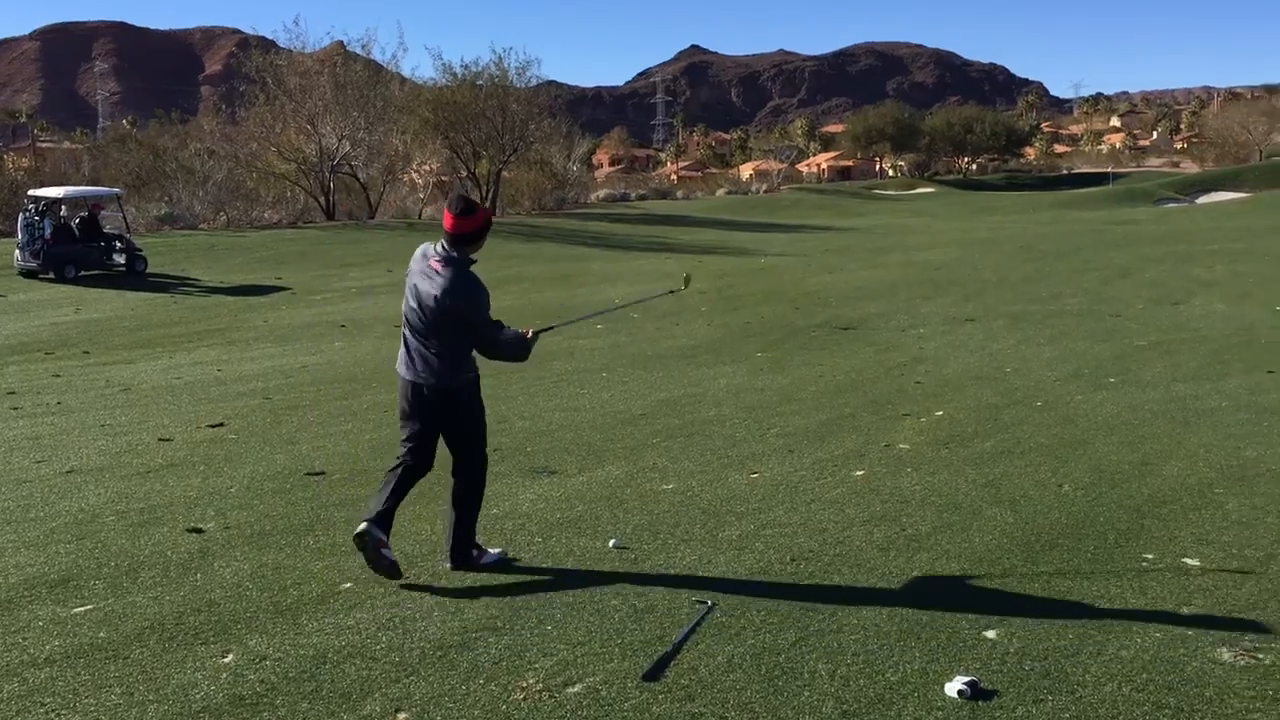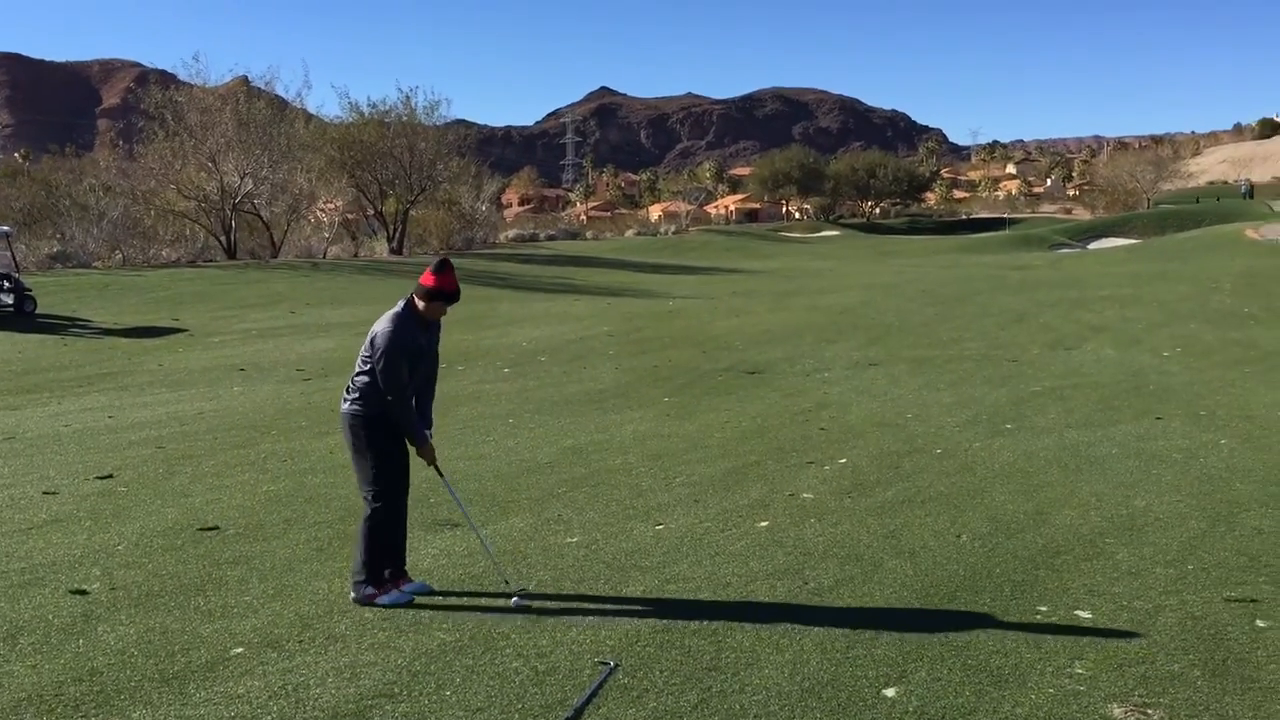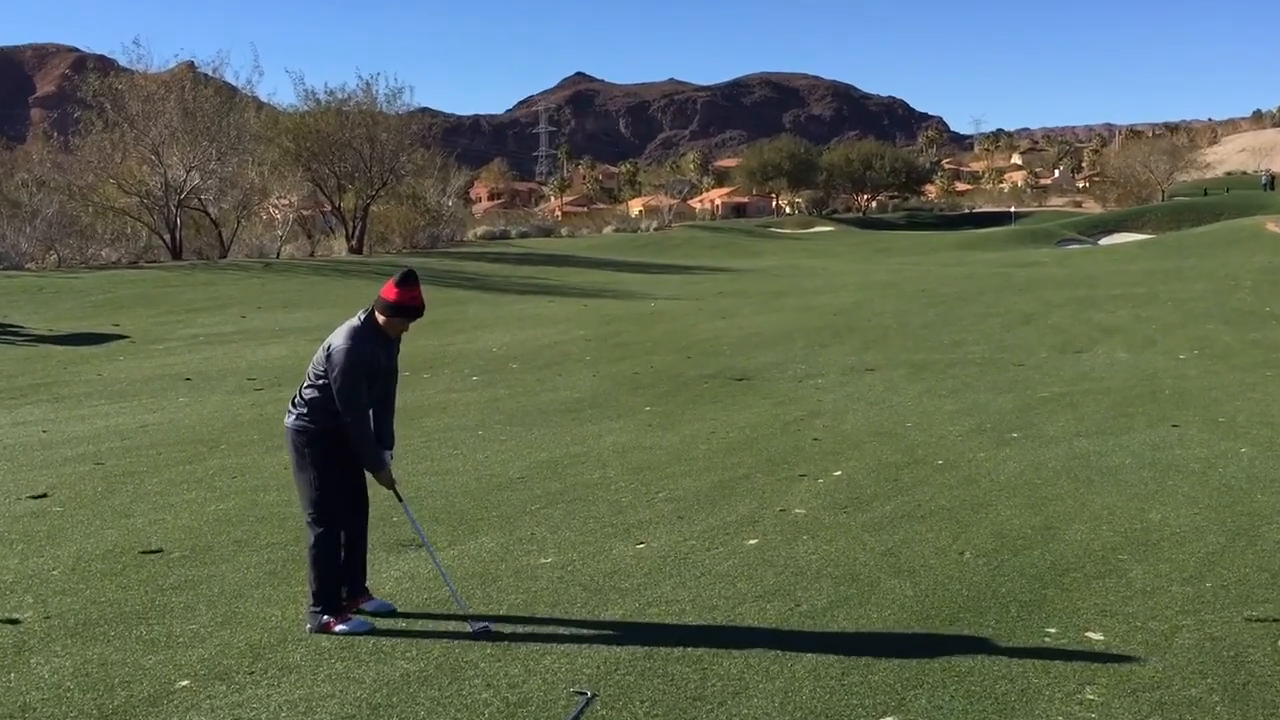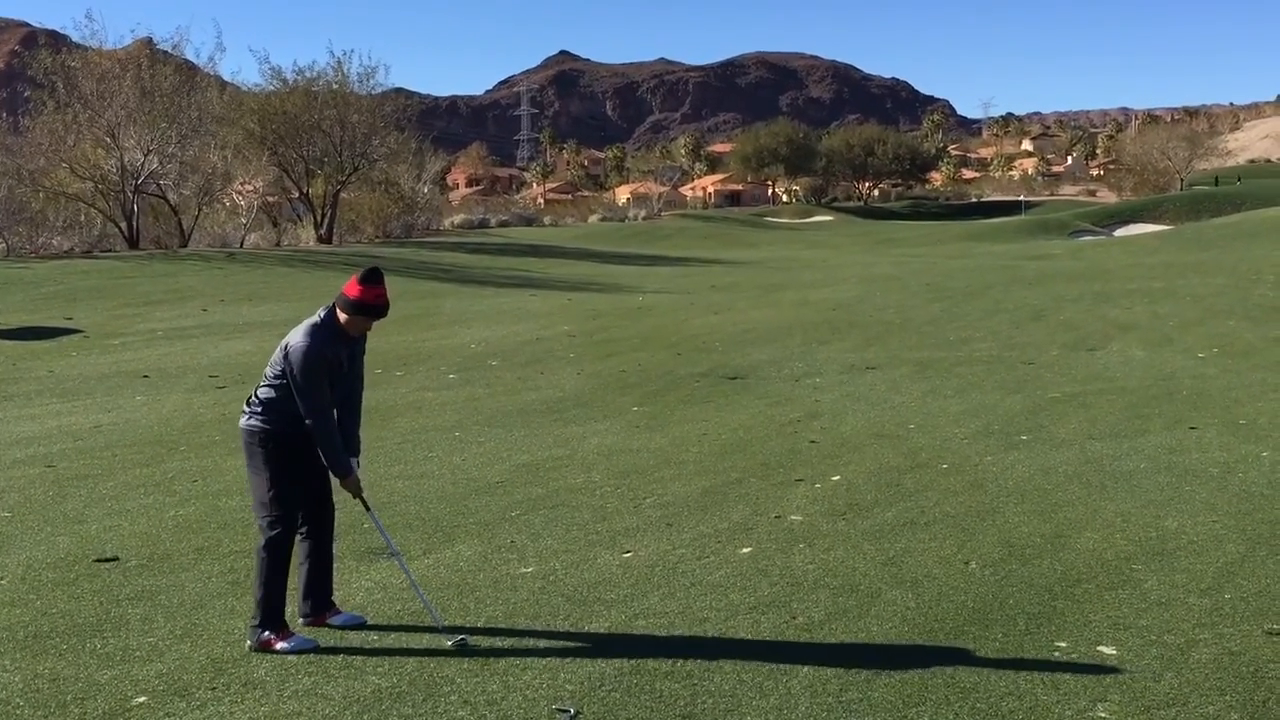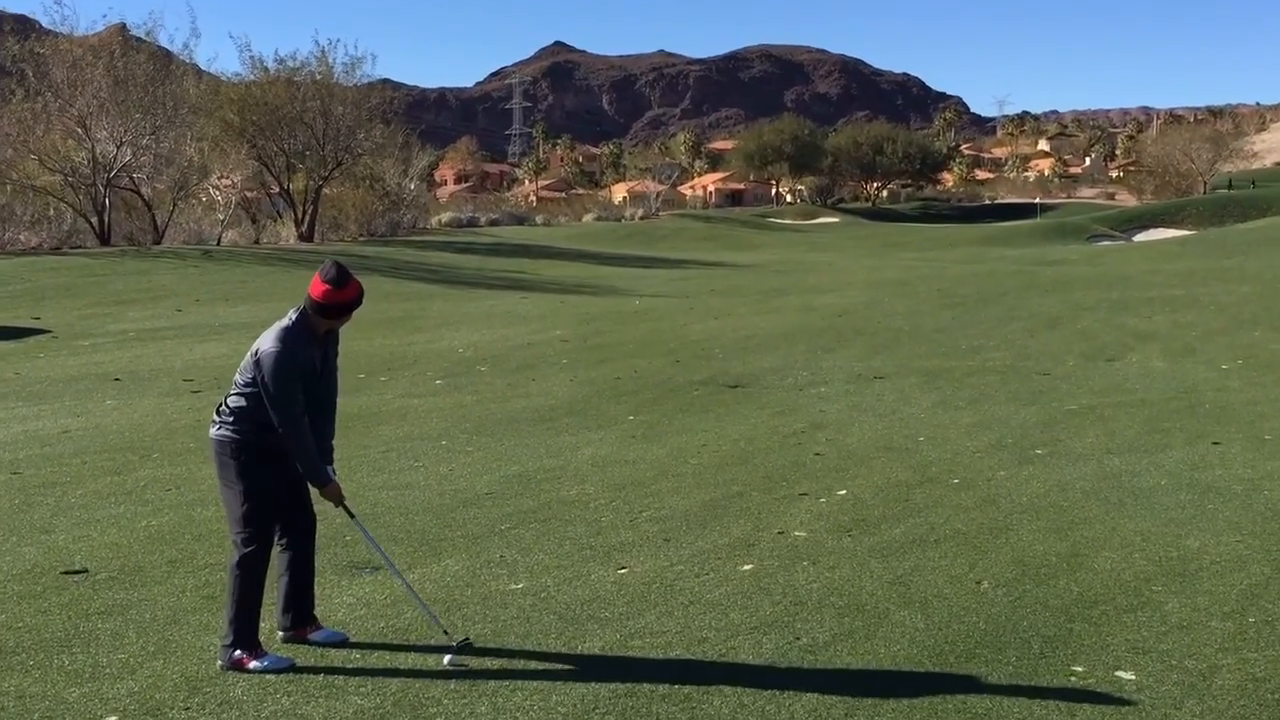
dt=1s
person 1, frame 1
left shoulder: (421, 256)
right shoulder: (467, 287)
right elbow: (488, 343)
left wrist: (511, 334)
right wrist: (523, 345)
left hip: (412, 380)
right hip: (453, 387)
left knee: (412, 457)
right knee: (469, 466)
left ankle: (375, 524)
right ankle: (462, 551)
person 1, frame 2
left shoulder: (429, 324)
right shoulder: (392, 331)
left elbow: (425, 380)
right elbow: (396, 394)
left wrist: (424, 431)
right wrist: (419, 440)
left hip: (388, 416)
right hip: (365, 416)
left knee: (397, 495)
right knee: (380, 498)
left ankle: (393, 573)
right ankle: (365, 583)
person 1, frame 3
left shoulder: (387, 337)
right shoulder: (350, 346)
left elbow: (384, 396)
right elbow: (354, 413)
left wrist: (385, 451)
right wrist: (376, 466)
left hip: (339, 430)
right hip: (312, 432)
left knee: (355, 510)
right knee: (326, 520)
left ankle: (353, 593)
right ankle: (324, 611)
person 1, frame 4
left shoulder: (352, 335)
right shoulder: (307, 345)
left elbow: (349, 398)
right elbow: (318, 415)
left wrist: (351, 458)
right wrist: (342, 471)
left hip: (299, 433)
right hip: (268, 434)
left knee: (320, 516)
right knee: (280, 526)
left ankle: (317, 607)
right ankle: (266, 628)
person 1, frame 5
left shoulder: (325, 336)
right shoulder: (279, 349)
left elbow: (322, 403)
right elbow: (291, 422)
left wrist: (325, 464)
right wrist: (321, 479)
left hip: (273, 442)
right hip: (241, 444)
left knee: (300, 525)
right knee: (255, 541)
left ankle: (297, 621)
right ankle: (238, 647)
